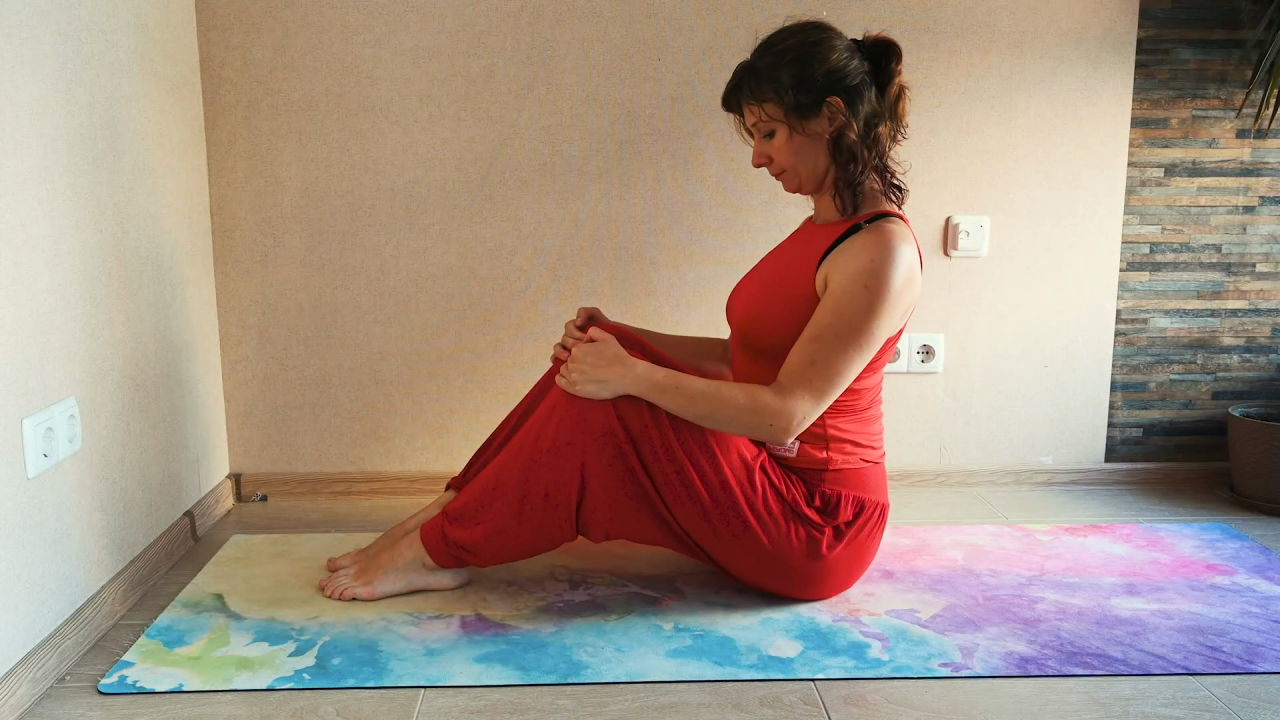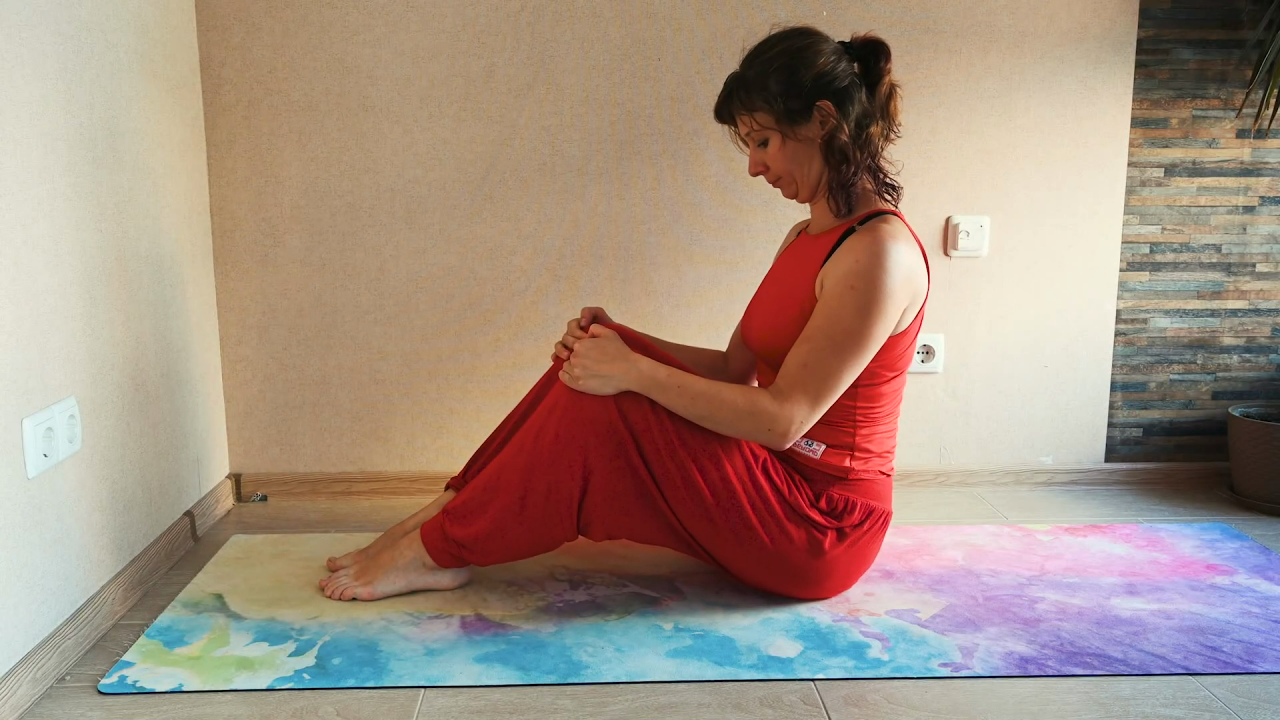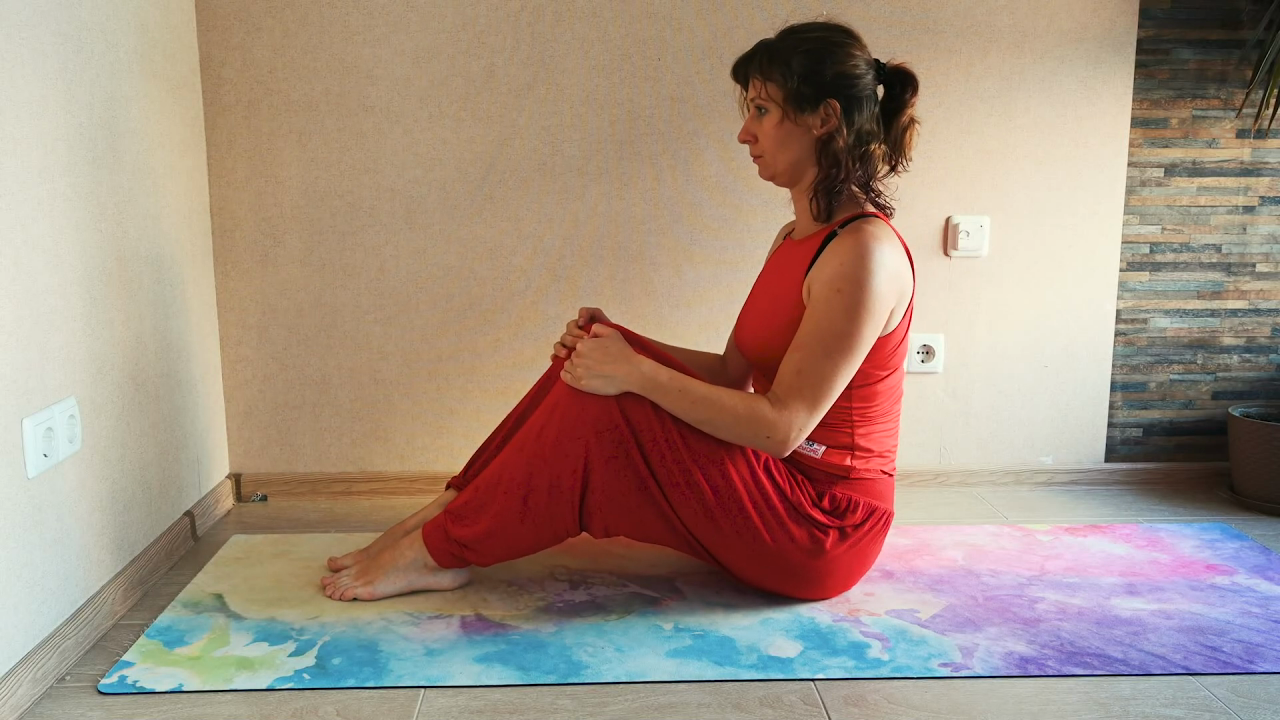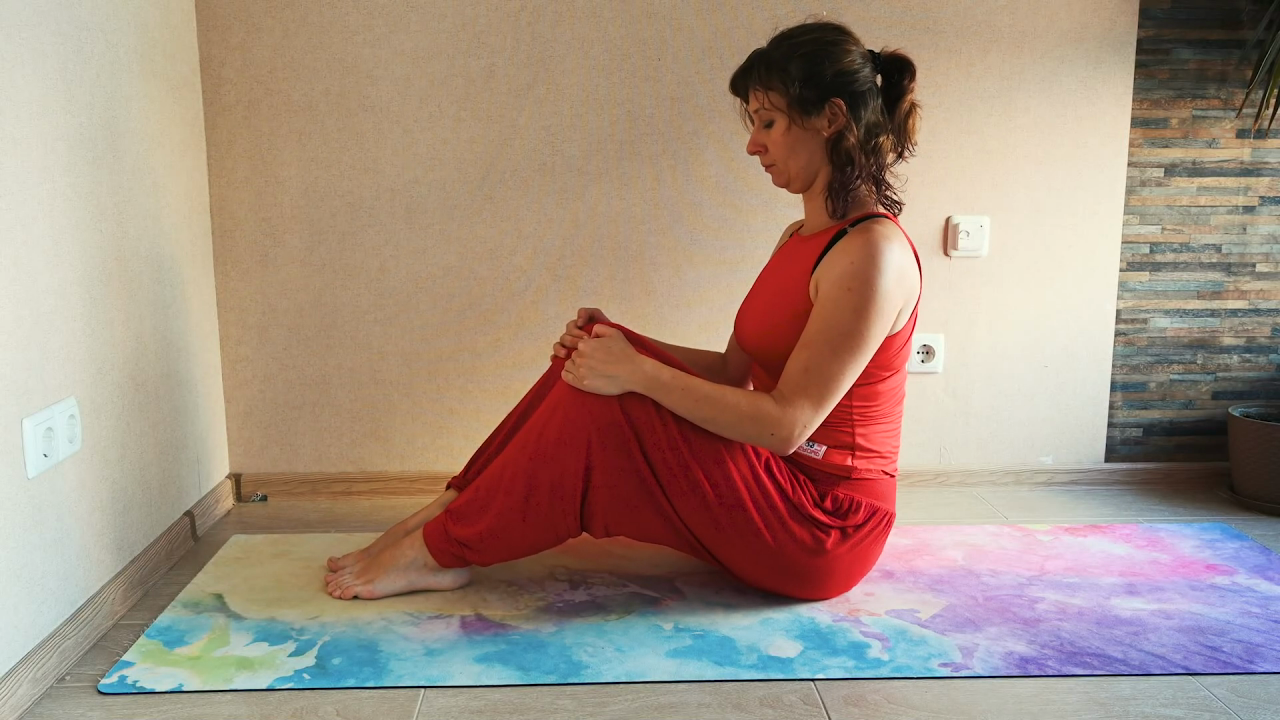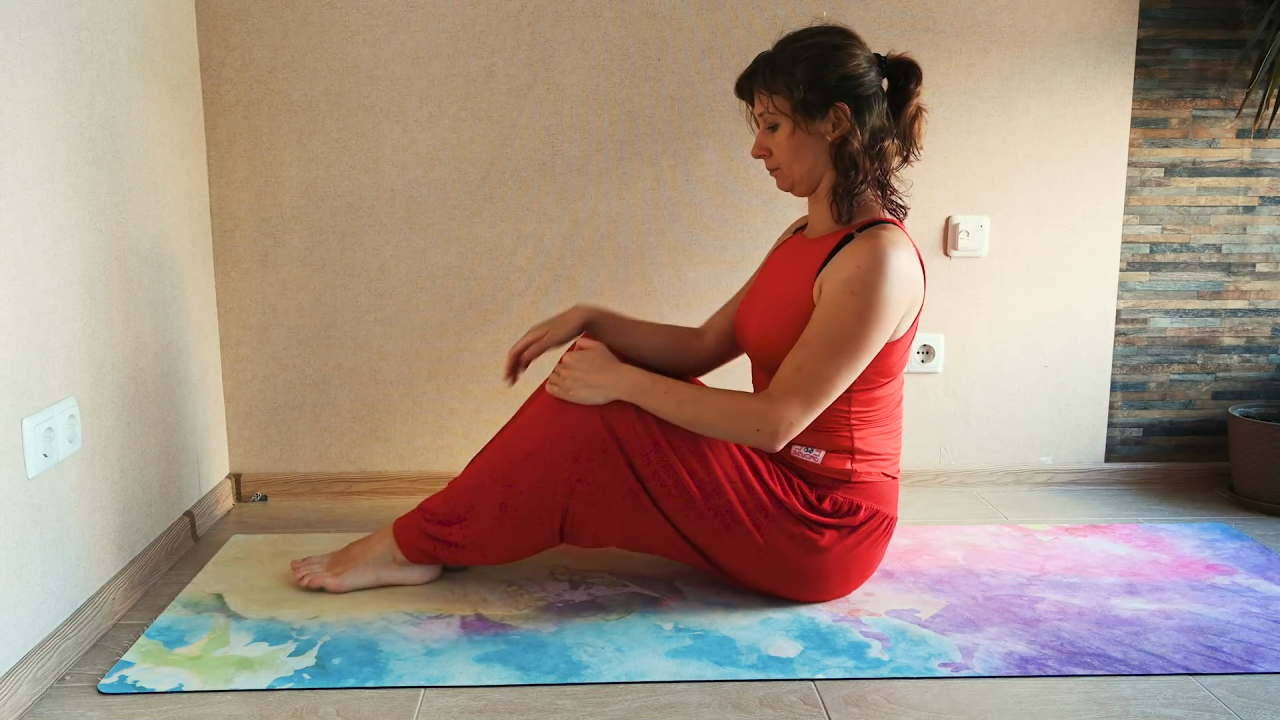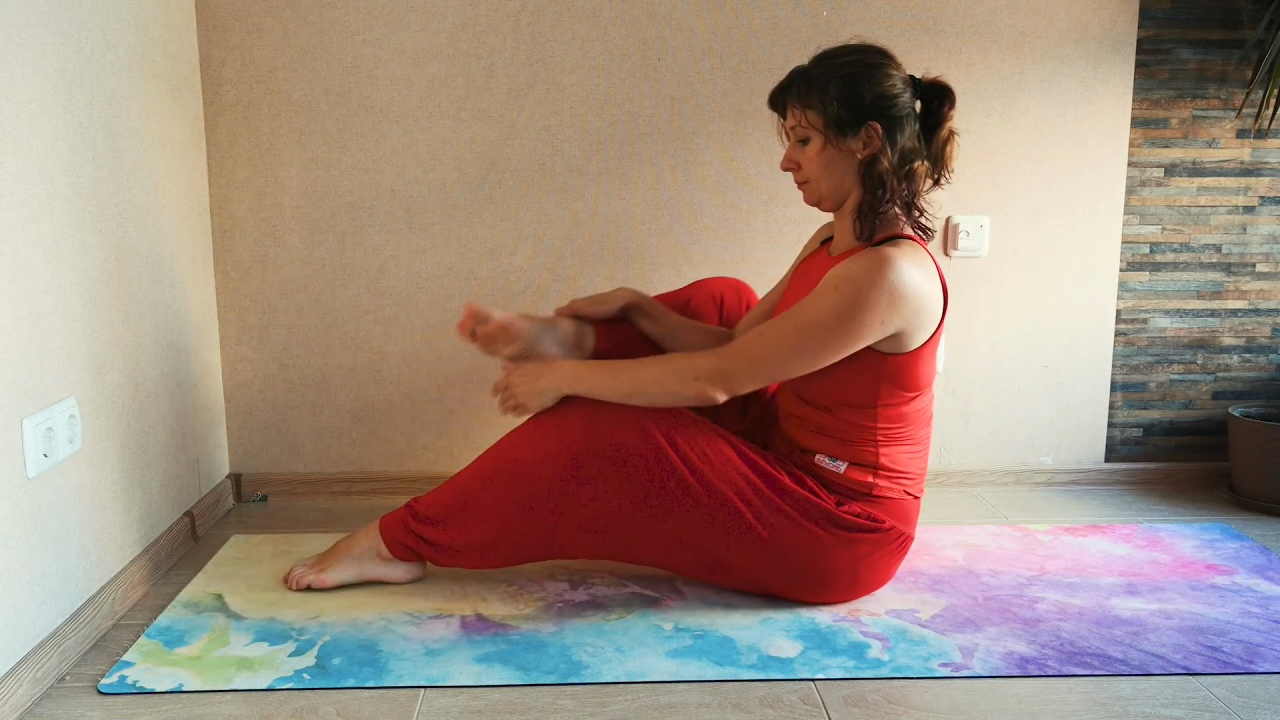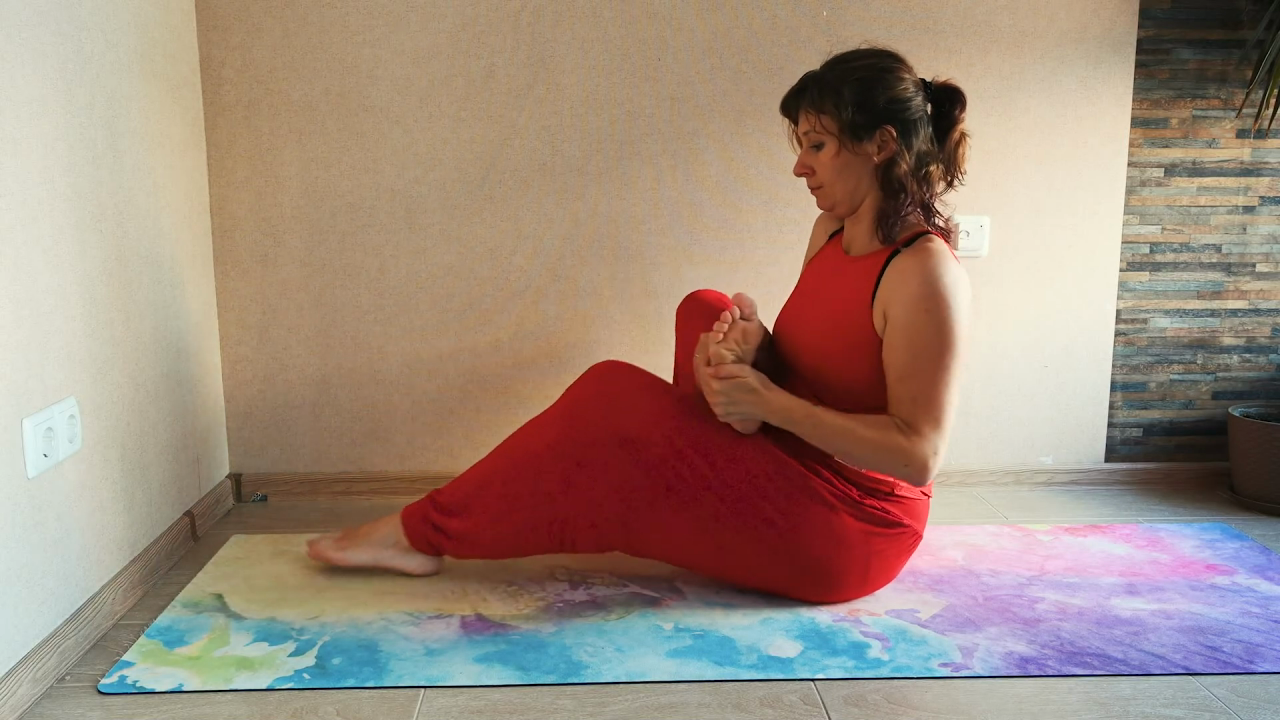
dt=0.7s
person 1, frame 1
left shoulder: (881, 251)
right shoulder: (824, 231)
left elbow: (785, 414)
right elbow: (741, 358)
left wrist: (631, 373)
right wrist: (617, 342)
left hip: (815, 529)
right hip: (774, 483)
left knee: (599, 405)
right knee: (594, 364)
left ankle: (436, 552)
right ankle: (448, 516)
person 1, frame 2
left shoulder: (878, 252)
right shoulder: (806, 238)
left elbow: (783, 418)
right elbow: (735, 369)
left wrist: (633, 372)
right wrist: (620, 345)
left hip: (819, 531)
right hip: (776, 486)
left knee: (601, 402)
right knee: (592, 362)
left ankle: (438, 552)
right ankle: (449, 515)
person 1, frame 3
left shoulder: (863, 252)
right shoulder: (796, 240)
left elbow: (783, 425)
right elbow: (732, 374)
left wrist: (635, 372)
right wrist: (621, 347)
left hip: (820, 530)
right hip: (779, 491)
left knee: (601, 404)
right knee: (595, 363)
left ankle: (440, 551)
right ankle: (451, 513)
person 1, frame 4
left shoulder: (872, 252)
right shoulder: (802, 239)
left elbow: (788, 423)
right elbow: (732, 372)
left wrist: (638, 373)
right wrist: (621, 348)
left hip: (820, 530)
right hip: (777, 491)
left knee: (601, 403)
right knee: (595, 365)
left ankle: (441, 551)
right ankle: (453, 511)
person 1, frame 5
left shoulder: (879, 259)
right shoulder: (801, 241)
left elbow: (775, 421)
right elbow: (701, 348)
left wrist: (622, 381)
right wrist: (590, 319)
left hip: (820, 534)
right hip: (778, 487)
left knee: (587, 417)
right knee: (607, 349)
left ankle: (412, 547)
right ankle: (445, 530)
person 1, frame 6
left shoulder: (889, 274)
right shoulder: (832, 244)
left elbow: (718, 380)
right elbow: (735, 345)
left wrist: (568, 380)
right wrist: (635, 307)
left hip: (837, 539)
right hip: (799, 476)
left knee: (590, 429)
right knee: (722, 299)
left ankle: (399, 543)
person 1, frame 7
left shoulder: (924, 276)
right shoulder: (833, 234)
left elbow: (917, 453)
right elbow: (794, 367)
left wrist: (771, 404)
right wrist: (747, 348)
left hip: (844, 541)
right hip: (801, 476)
left knee: (609, 398)
right knee: (705, 311)
left ankle: (419, 535)
